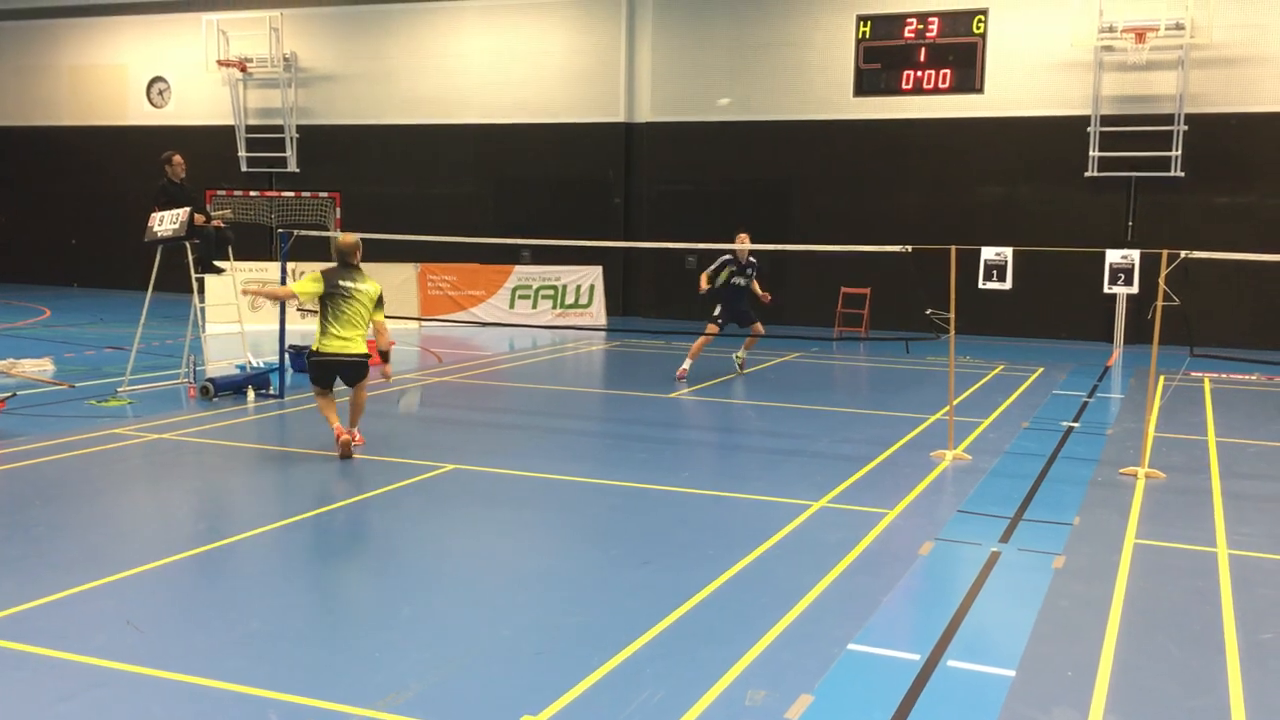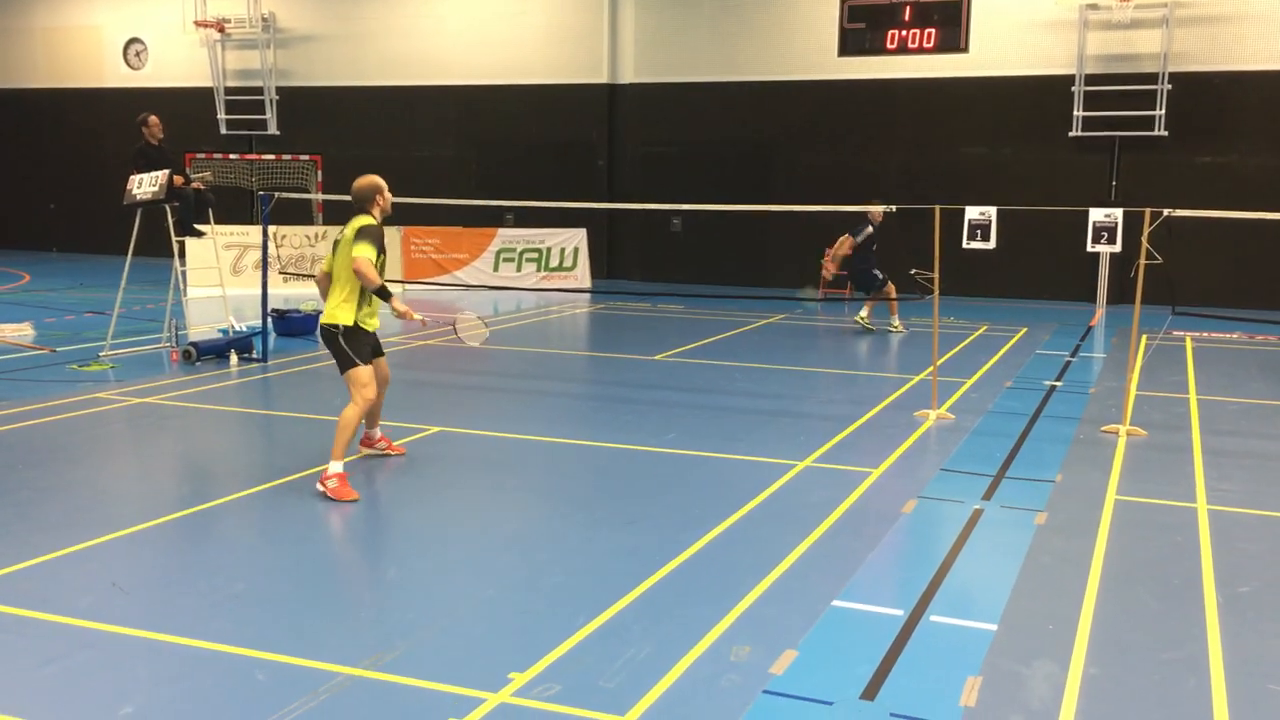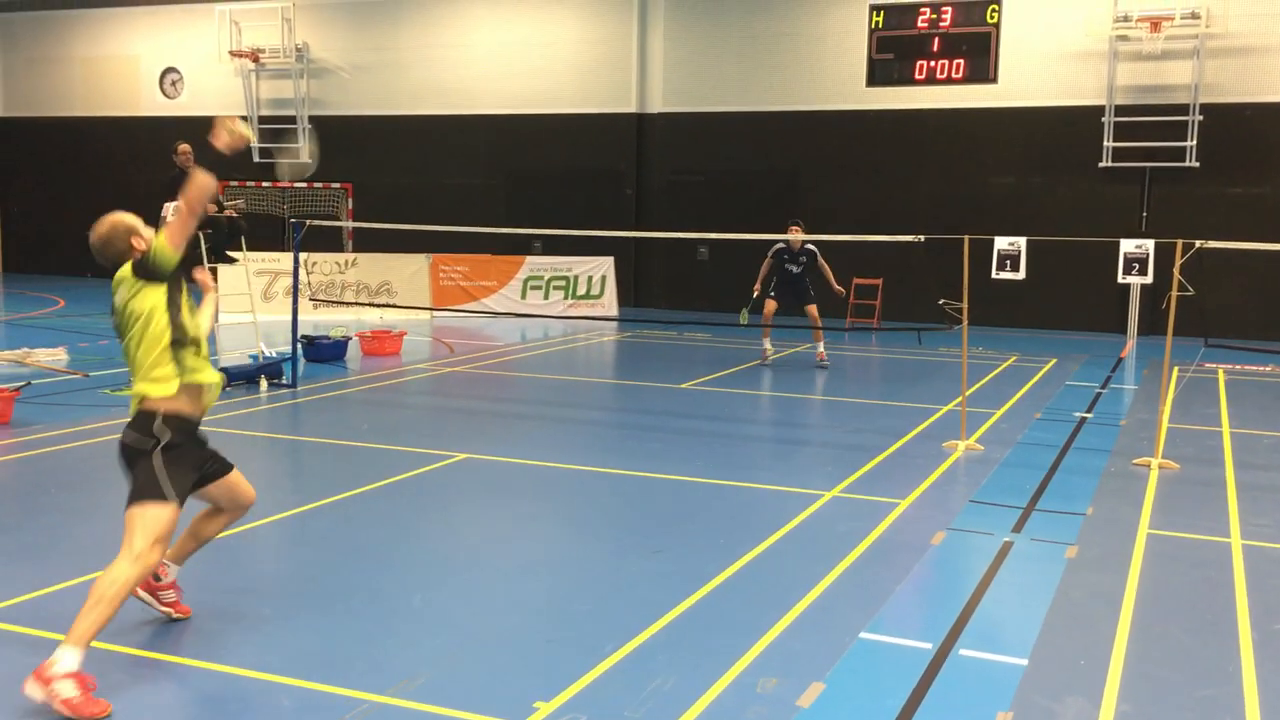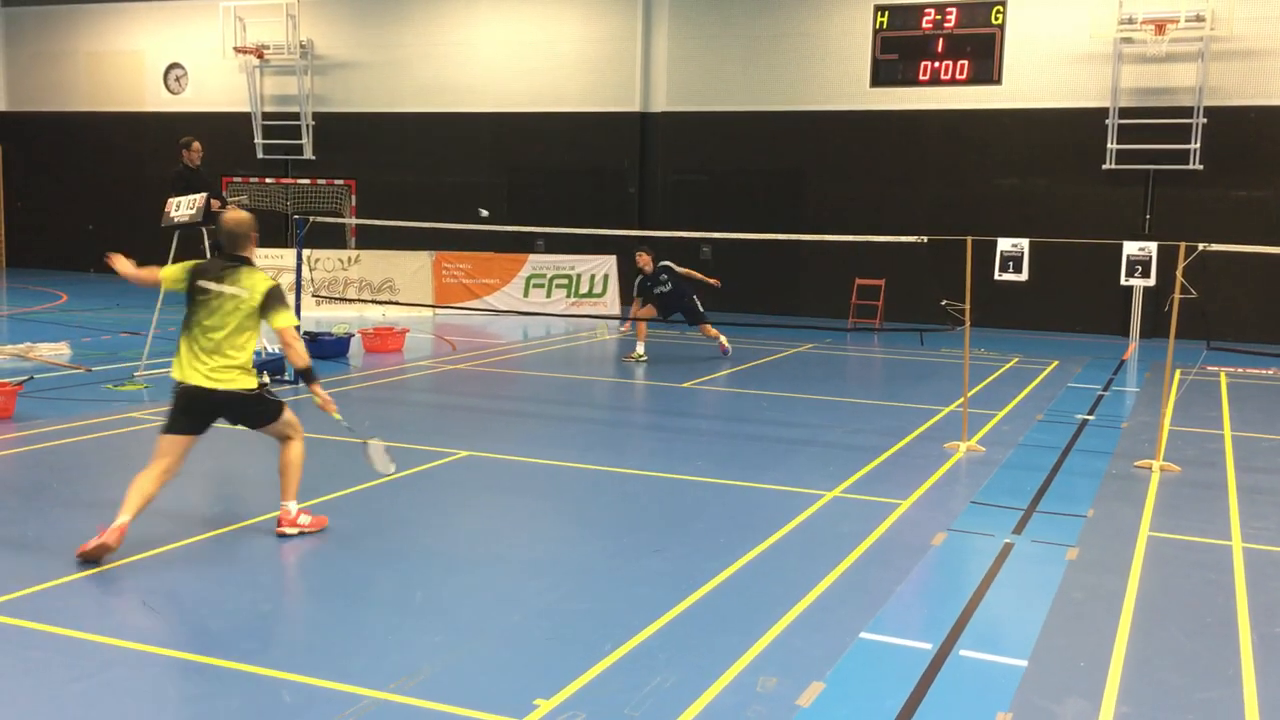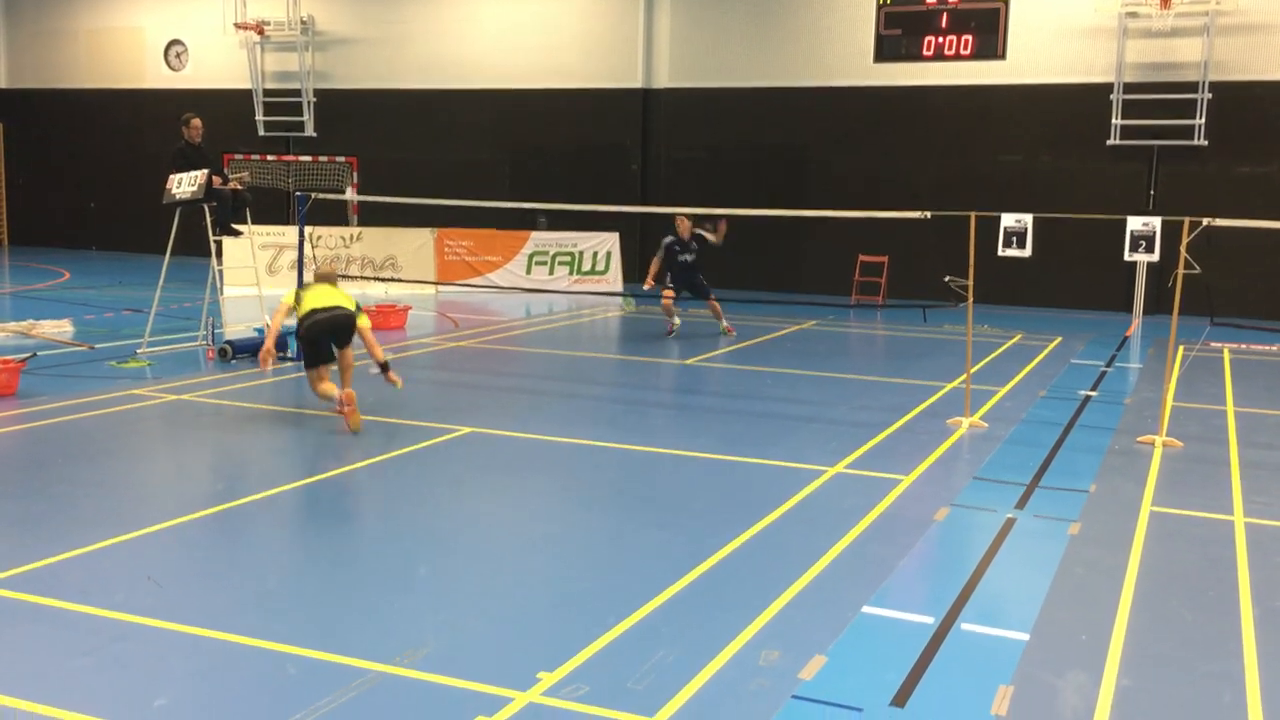
dt=1s
person 1, frame 1
left shoulder: (327, 276)
right shoulder: (374, 288)
left elbow: (287, 293)
right elbow: (380, 329)
left wrist: (256, 291)
right wrist: (385, 361)
left hip: (323, 354)
right hip: (356, 355)
left knee: (322, 395)
right knee: (359, 389)
left ankle: (339, 431)
right ankle: (352, 433)
person 1, frame 2
left shoulder: (350, 230)
right shoulder: (369, 228)
left elbow: (323, 277)
right elbow: (362, 266)
right wrist: (392, 299)
left hip: (353, 324)
right hip: (344, 327)
left knee: (381, 381)
right knee: (365, 395)
left ankle: (372, 436)
right ankle: (332, 474)
person 1, frame 3
left shoulder: (139, 294)
right shoulder: (140, 272)
left elbow: (188, 346)
right elbow: (190, 208)
left wrist: (204, 303)
right wrist: (216, 149)
left hip: (176, 431)
right hip: (157, 433)
left knee: (239, 500)
right knee: (140, 553)
left ankle: (162, 576)
right ankle: (59, 671)
person 1, frame 4
left shoulder: (197, 271)
right shoulder: (266, 287)
left elbow: (146, 277)
right elbow: (289, 338)
left wrist: (125, 268)
right wrist: (314, 385)
left hip: (191, 388)
right hip: (240, 390)
left knee: (159, 468)
right knee: (293, 435)
left ankle: (115, 530)
right ankle: (290, 515)
person 1, frame 5
left shoulder: (301, 290)
right shoulder: (346, 297)
left elbow: (281, 312)
right elbow: (369, 339)
left wrist: (269, 342)
right wrist: (385, 369)
left hip: (312, 322)
right hip: (343, 317)
left knee: (320, 385)
right knee: (344, 349)
left ankle: (341, 397)
right ankle: (345, 397)
